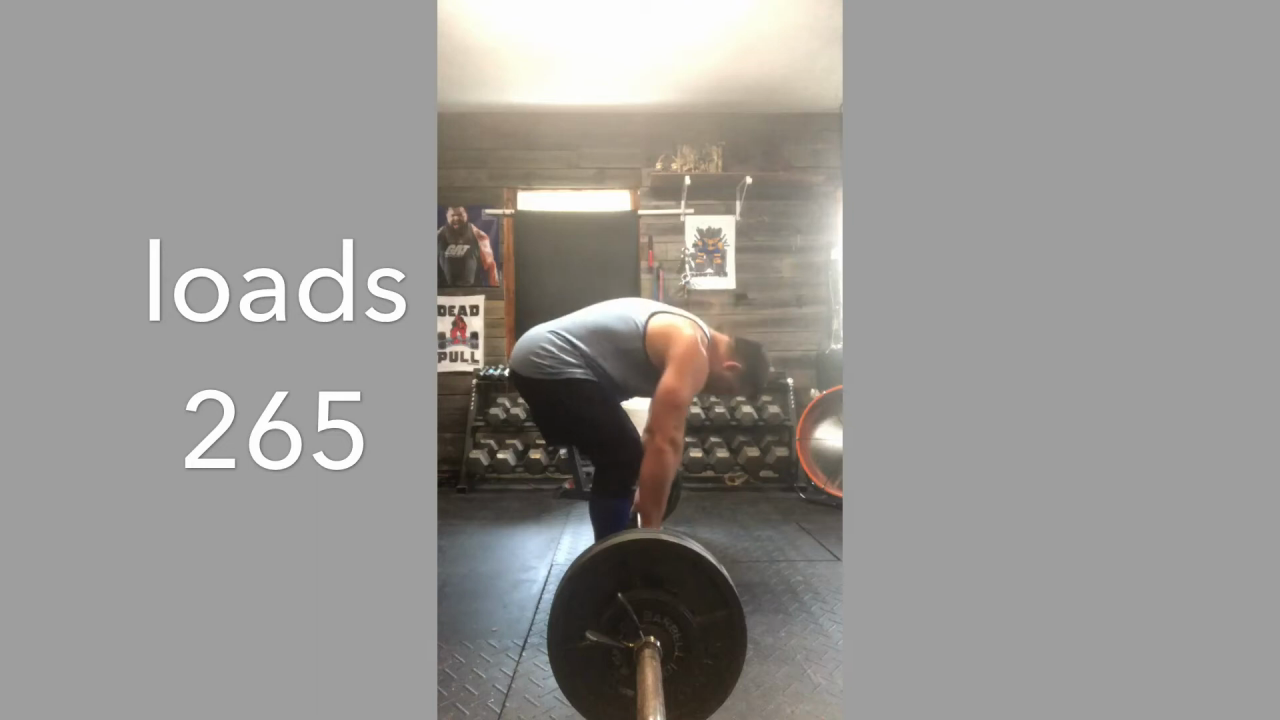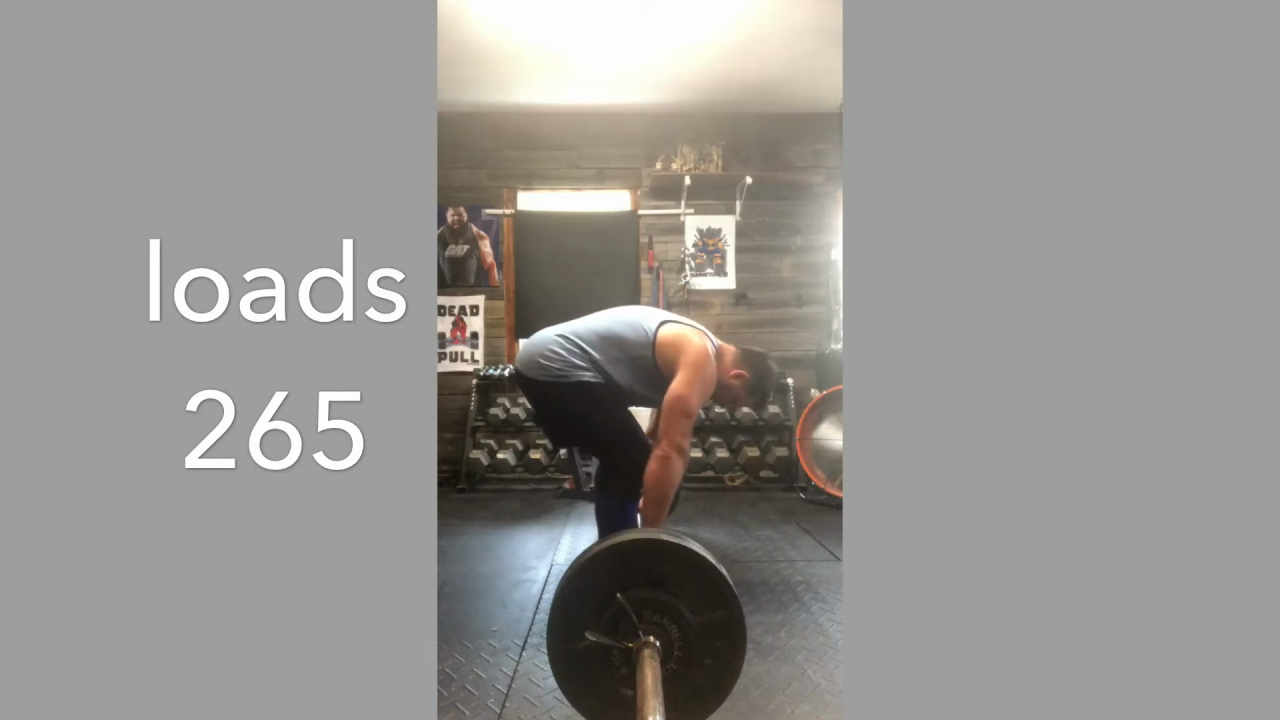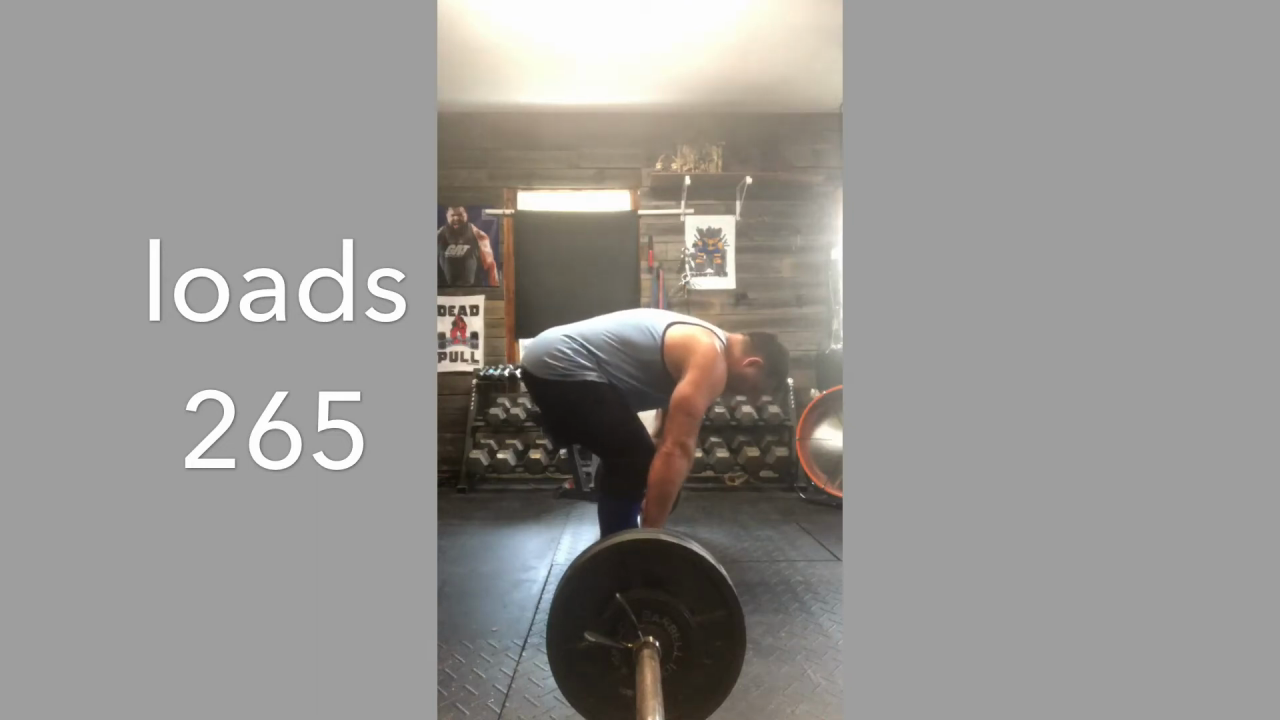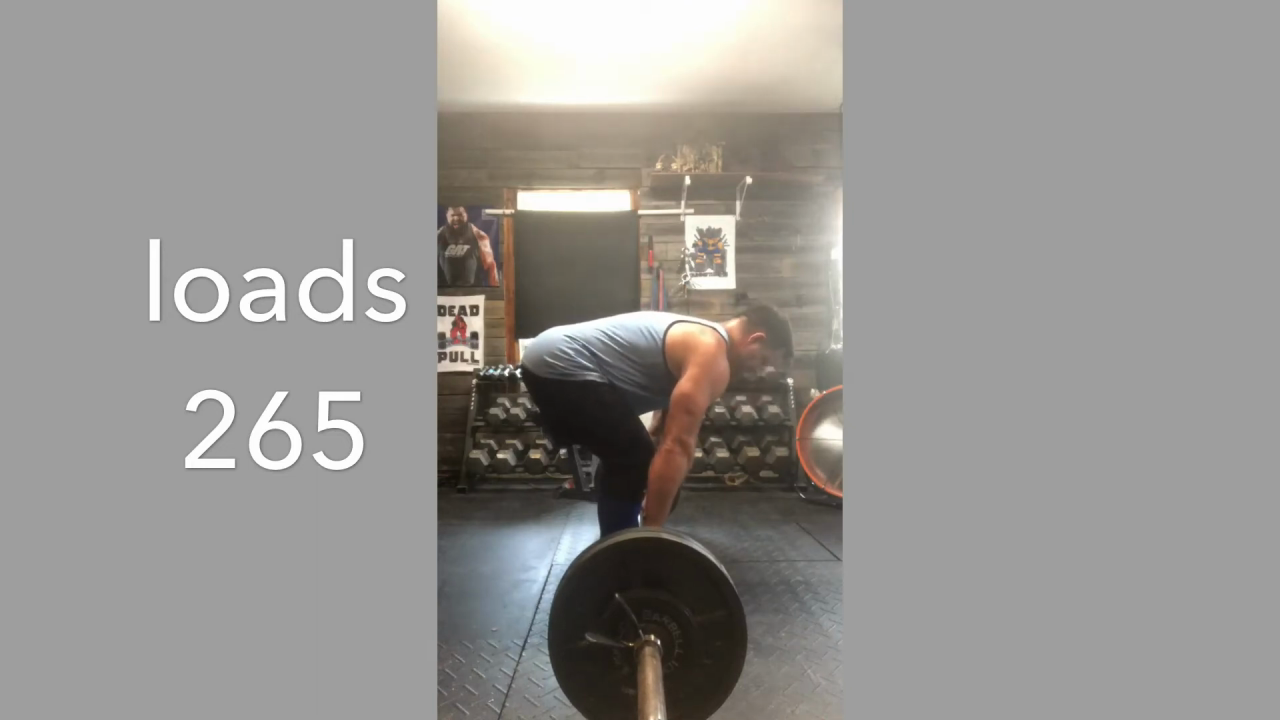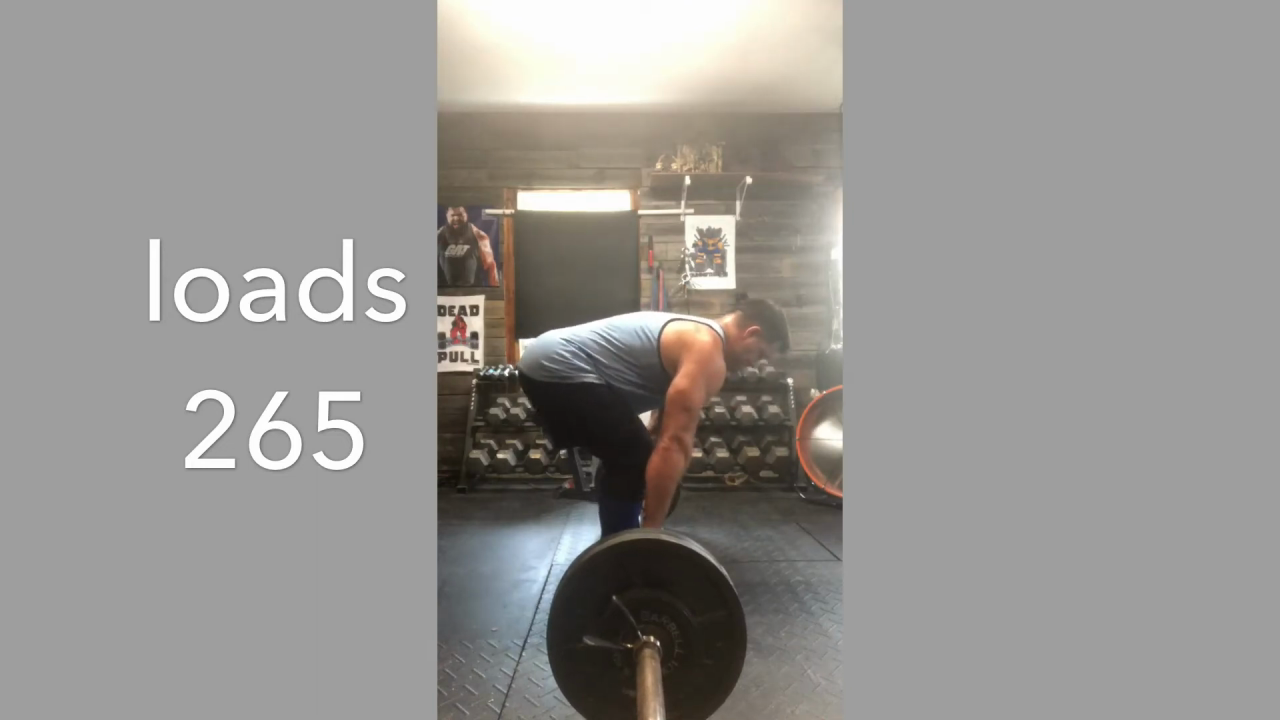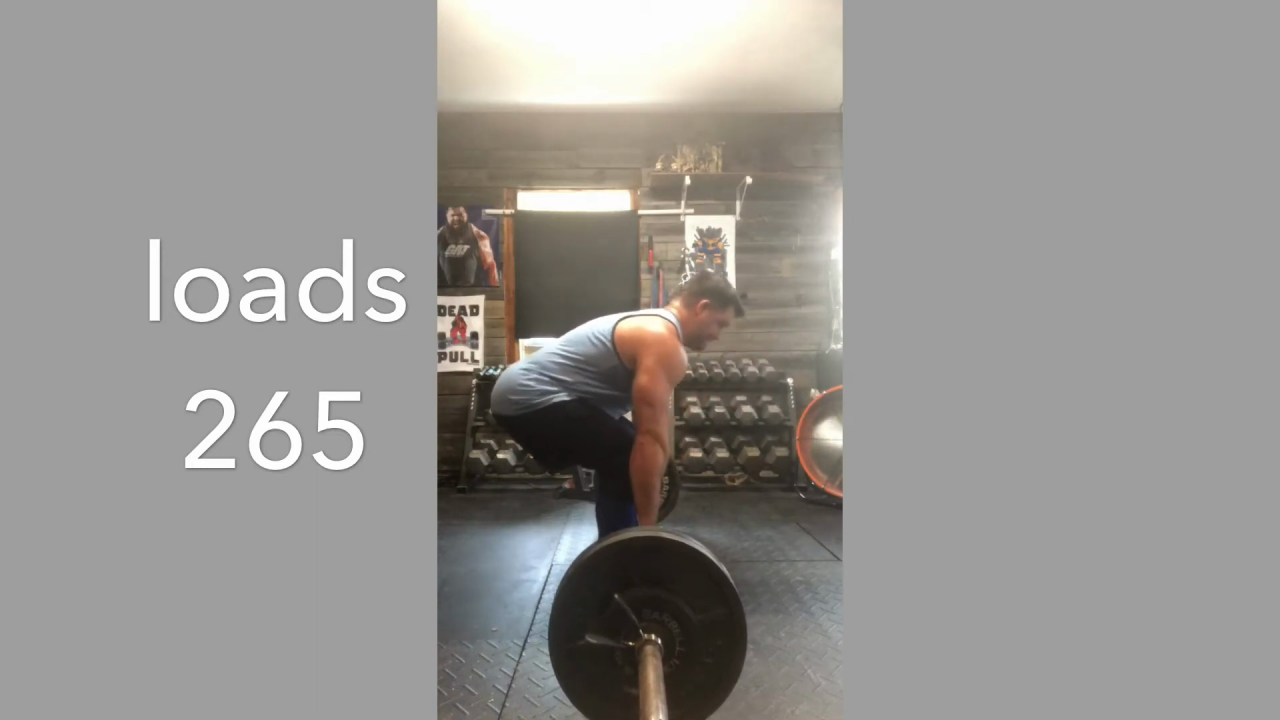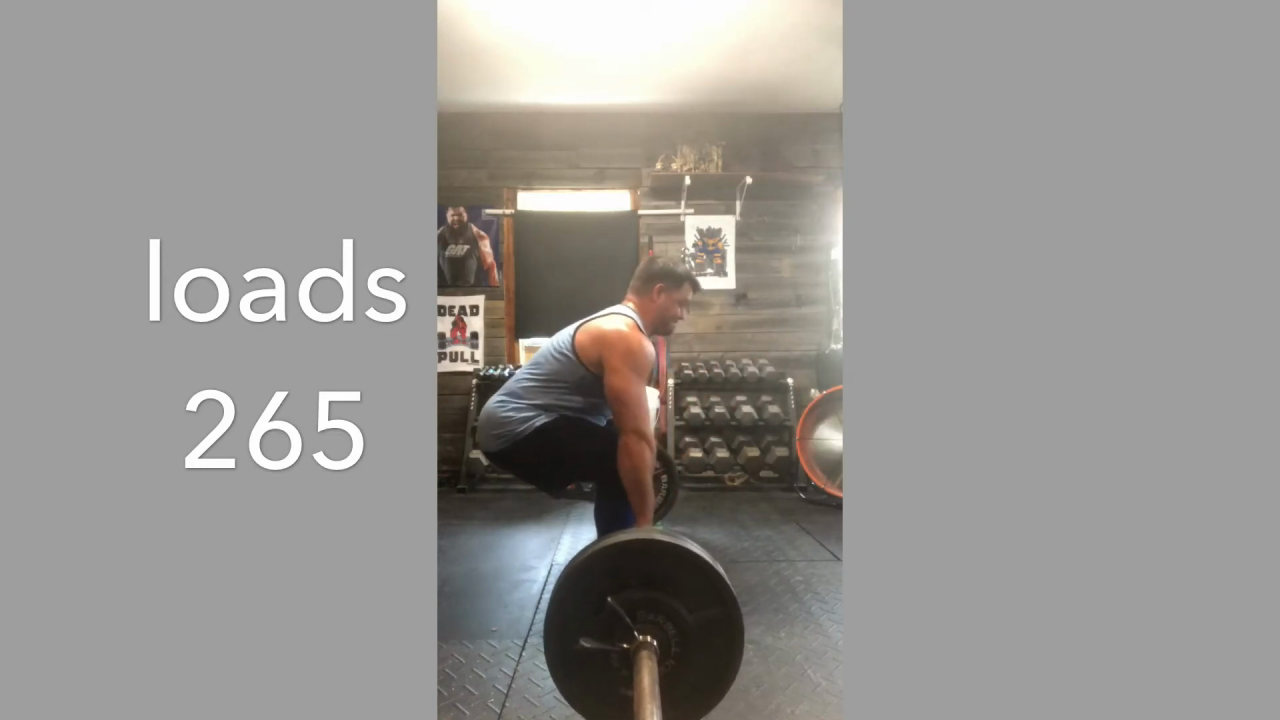
dt=0.7s
person 1, frame 1
left shoulder: (687, 338)
right shoulder: (693, 352)
left elbow: (656, 433)
right elbow: (666, 443)
left wrist: (643, 489)
right wrist: (651, 528)
left hip: (536, 357)
right hip: (549, 364)
left knee: (617, 456)
right knee: (622, 459)
person 1, frame 2
left shoulder: (694, 346)
right shoulder: (701, 361)
left elbow: (659, 440)
right elbow: (671, 451)
left wrist: (646, 495)
left hip: (541, 359)
right hip: (555, 366)
left knee: (622, 458)
right knee: (630, 461)
person 1, frame 3
left shoulder: (700, 342)
right shoulder: (710, 358)
left elbow: (667, 439)
right elbow: (677, 449)
right wrist: (651, 532)
left hip: (547, 358)
right hip: (561, 366)
left knee: (624, 459)
right knee: (634, 461)
person 1, frame 4
left shoulder: (700, 337)
right shoulder: (712, 355)
left elbow: (665, 435)
right elbow: (677, 446)
right wrist: (651, 530)
left hip: (546, 358)
right hip: (561, 366)
left knee: (626, 459)
right knee: (634, 461)
person 1, frame 5
left shoulder: (696, 333)
right shoulder: (707, 351)
left elbow: (664, 434)
right elbow: (675, 444)
right wrist: (651, 530)
left hip: (545, 361)
right hip: (557, 368)
left knee: (628, 459)
right knee: (635, 461)
person 1, frame 6
left shoulder: (654, 327)
right shoulder: (664, 342)
left elbow: (644, 433)
right elbow: (652, 439)
right wrist: (647, 526)
left hip: (523, 390)
right hip: (529, 397)
left knee: (621, 459)
right knee: (627, 465)
person 1, frame 7
left shoulder: (618, 326)
right shoulder: (627, 338)
left elbow: (628, 430)
right elbow: (636, 436)
right wrist: (644, 524)
left hip: (515, 420)
right hip: (515, 429)
left knee: (617, 464)
right knee: (623, 468)
